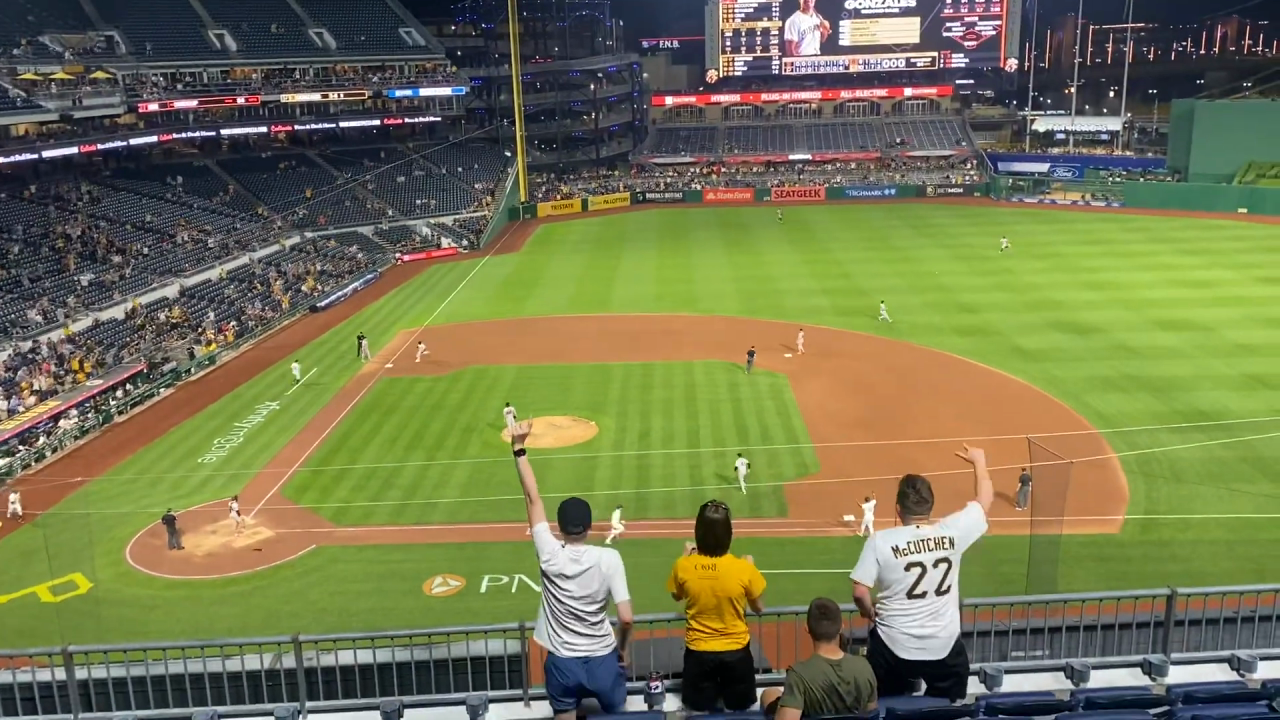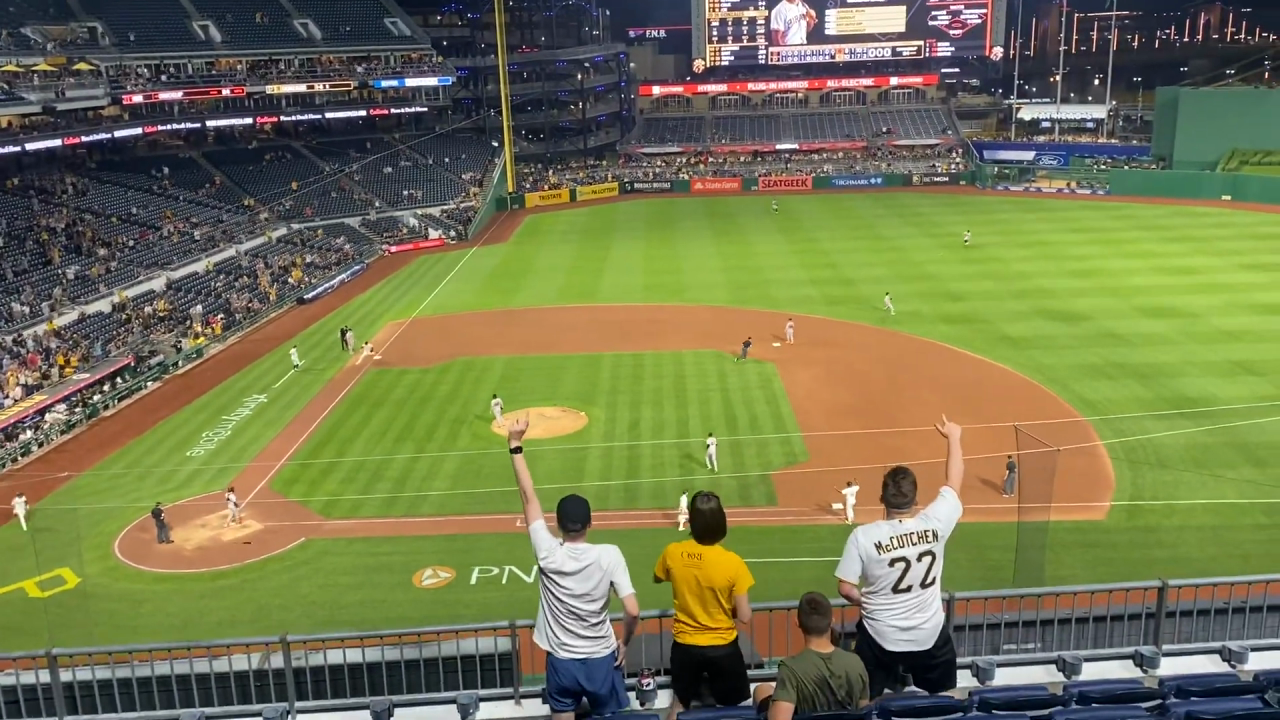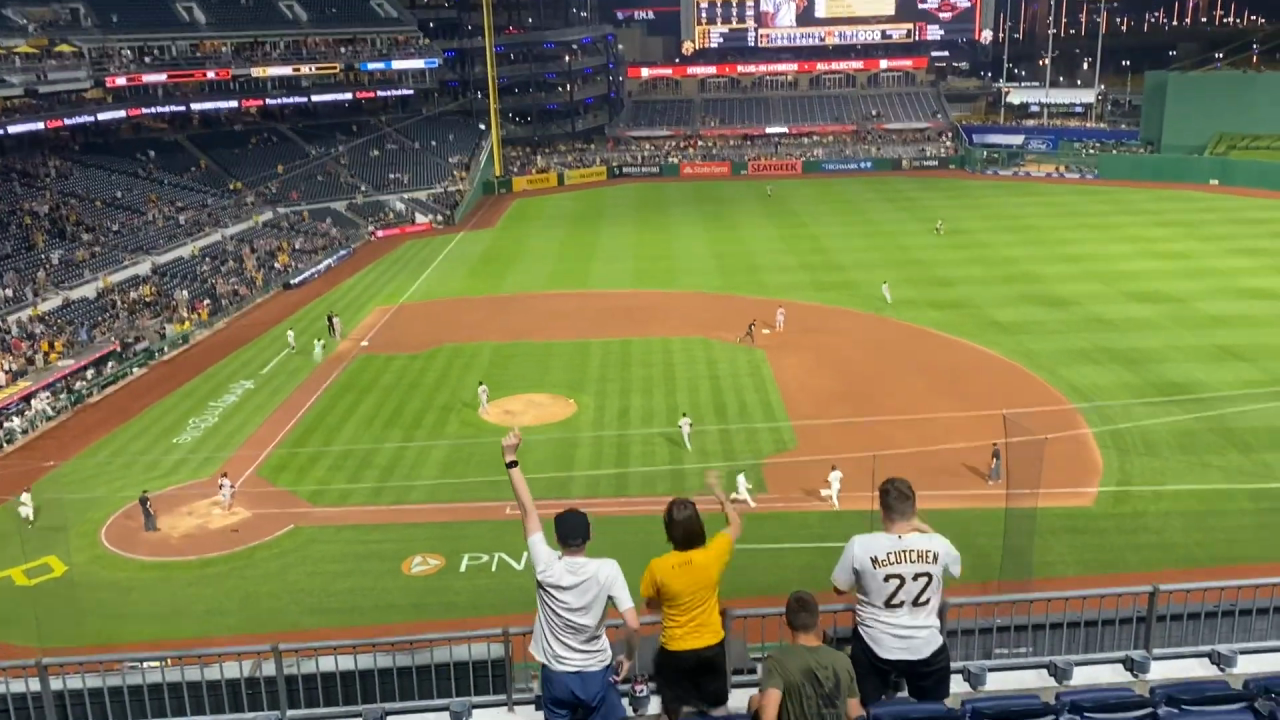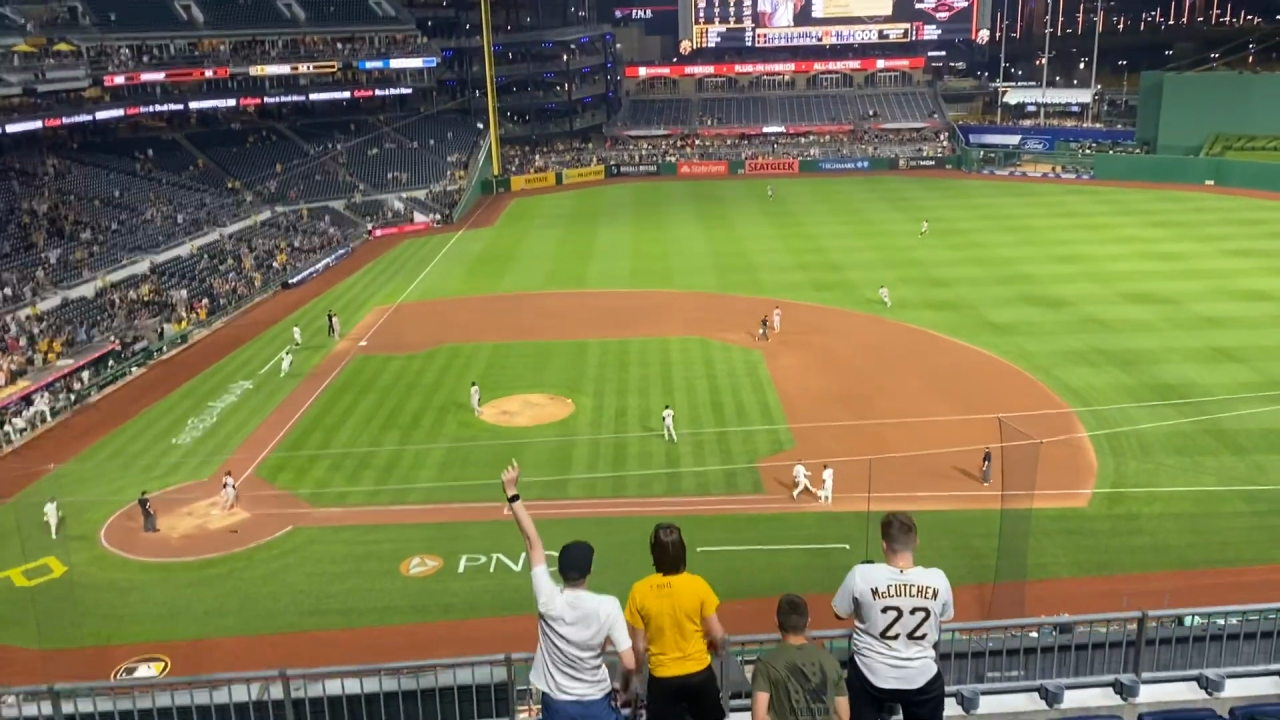
dt=0.4s
person 1, frame 1
left shoulder: (549, 555)
right shoulder: (609, 558)
left elbow: (533, 499)
right elbow: (626, 618)
left wrist: (519, 447)
right wrist: (622, 646)
left hip: (562, 661)
right hip: (603, 658)
person 1, frame 2
left shoulder: (547, 553)
right shoulder: (609, 555)
left elbow: (528, 497)
right elbow: (633, 611)
left wrist: (515, 445)
right wrist: (624, 642)
left hip: (562, 662)
right hip: (601, 659)
person 1, frame 3
left shoulder: (546, 567)
right shoulder: (607, 570)
left elbow: (527, 509)
right elbow: (633, 624)
left wrist: (511, 459)
right wrist: (628, 657)
left hip: (557, 674)
right hip: (597, 673)
person 1, frame 4
left shoulder: (548, 600)
right shoulder: (607, 605)
left elbow: (532, 541)
right elbow: (629, 664)
left wrist: (511, 492)
right wrist: (622, 688)
person 2, frame 1
left shoulder: (880, 542)
right shoulder: (952, 532)
left elbow: (860, 593)
right elbow: (985, 499)
left wrist: (870, 612)
right wrist: (978, 460)
left hip: (893, 646)
right hip: (944, 647)
person 2, frame 2
left shoulder: (863, 536)
right shoulder: (935, 524)
left elbow: (846, 589)
right elbow: (954, 482)
right wrist: (953, 437)
left hip: (880, 638)
right hip: (930, 637)
person 2, frame 3
left shoulder: (859, 545)
right shoulder: (936, 545)
left elbow: (840, 589)
right elbow: (955, 570)
left hip: (875, 648)
right hip: (927, 649)
person 2, frame 4
left shoulder: (861, 575)
right shoulder: (938, 579)
left elbow: (840, 614)
right elbow: (945, 618)
left hip: (870, 677)
right hip: (922, 679)
person 3, frame 1
left shoulder: (683, 566)
right shoulder: (744, 569)
right elbow: (758, 608)
left hip: (698, 653)
right hip: (736, 652)
left knee: (698, 714)
right knee: (738, 713)
person 3, frame 2
left shoulder: (673, 553)
right shoulder: (732, 562)
left elbow: (658, 578)
right elbow: (745, 617)
left hip: (684, 646)
right hip: (723, 647)
person 3, frame 3
left shoulder: (657, 567)
right shoulder: (713, 555)
left elbow: (651, 605)
right elbow: (735, 525)
right wrist: (719, 492)
left hip: (675, 651)
right hip: (711, 648)
person 3, frame 4
left shoulder: (639, 591)
right shoulder: (697, 585)
left elbow: (639, 646)
right elbow: (718, 635)
right wrist: (714, 646)
left hip: (662, 677)
right hip: (699, 673)
